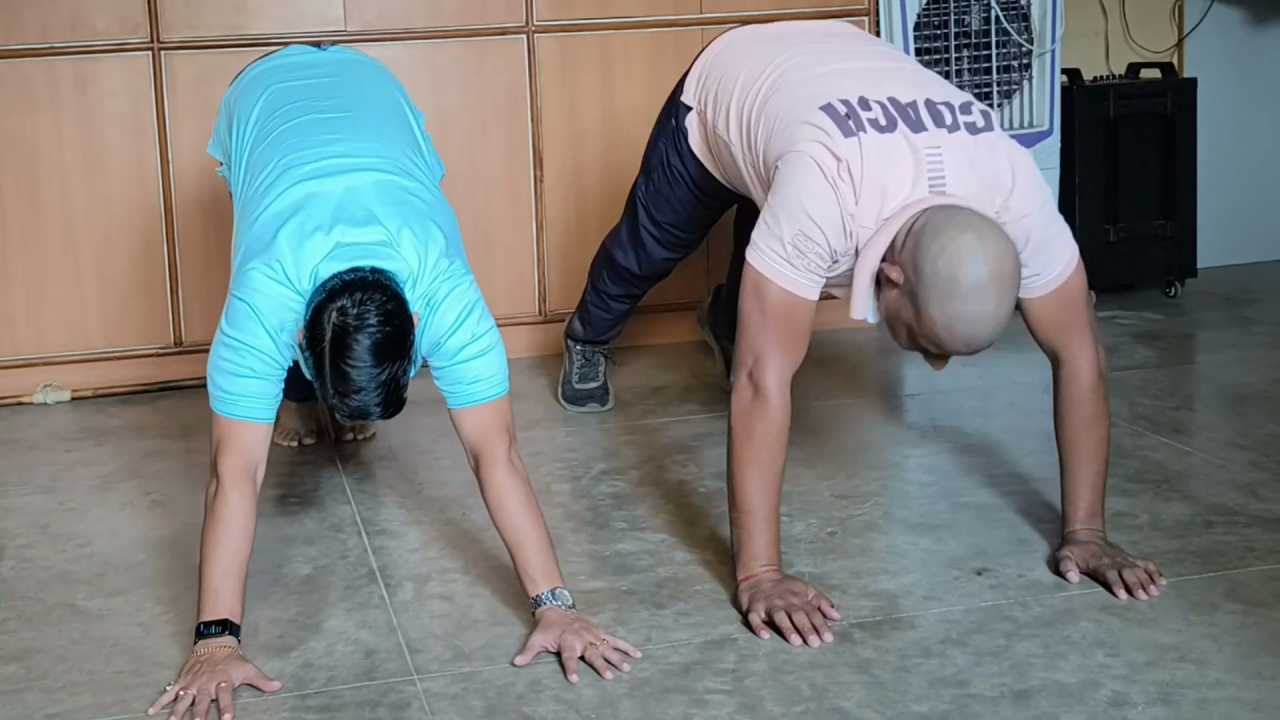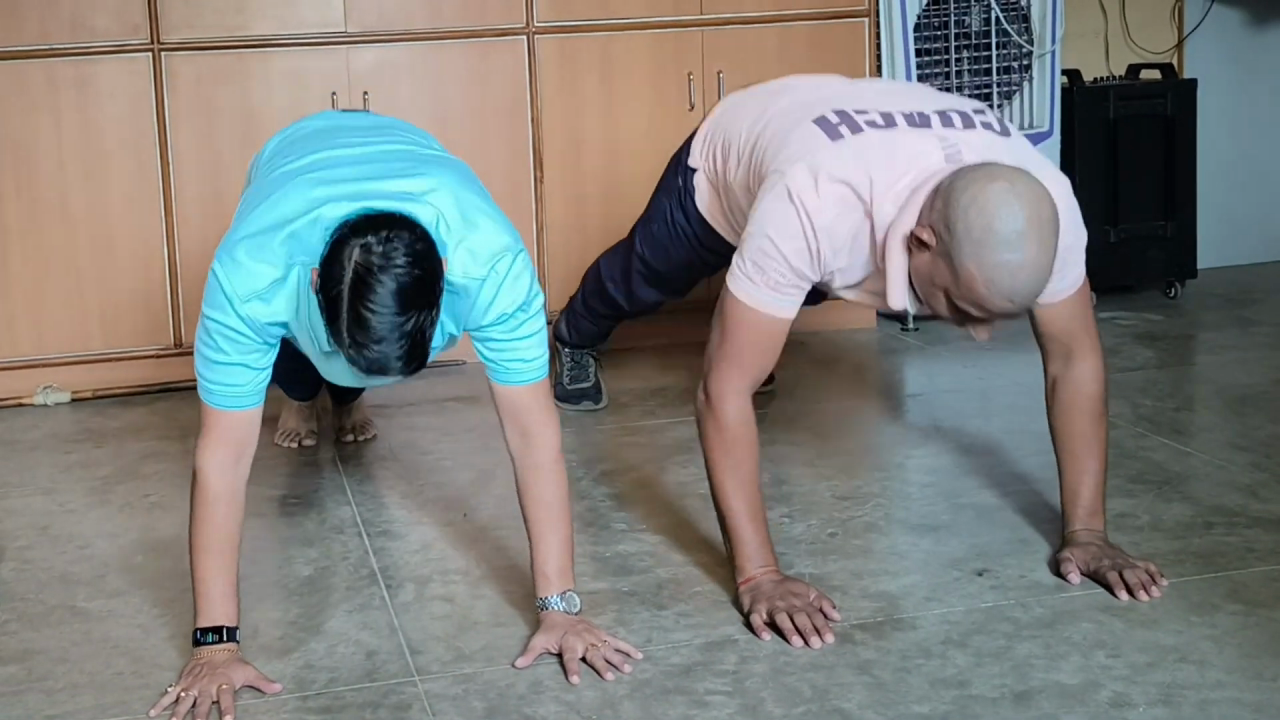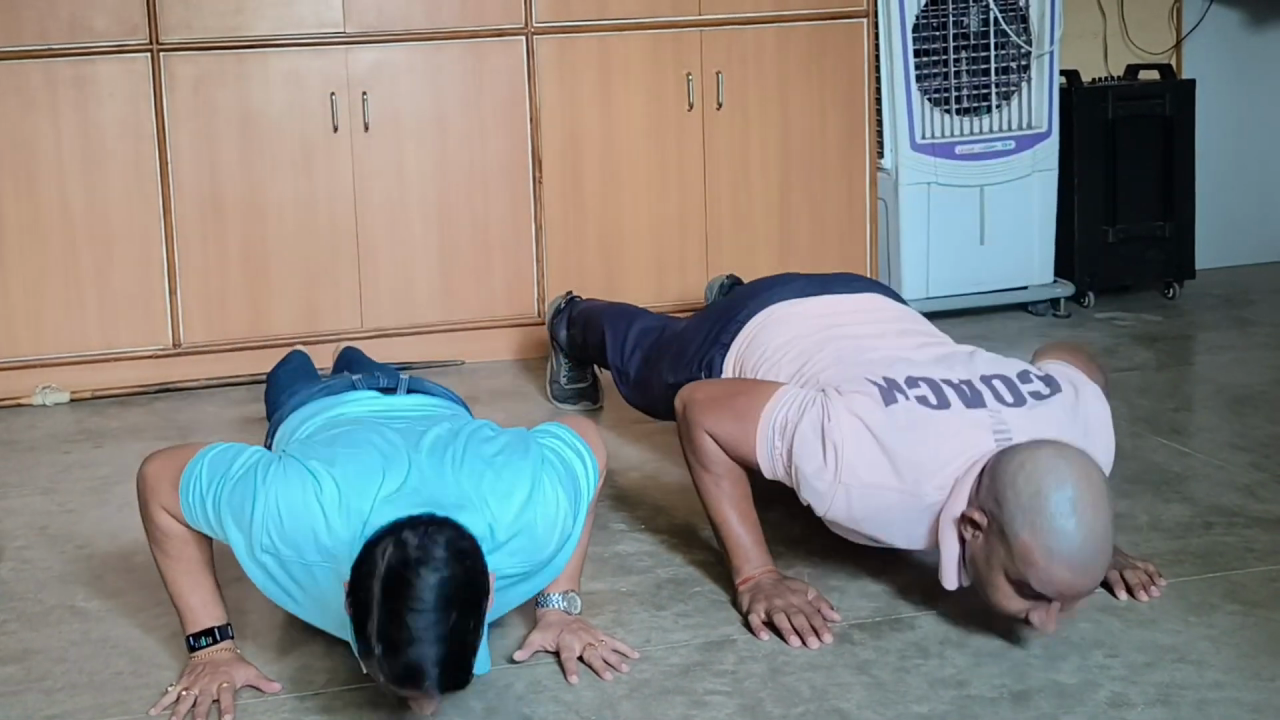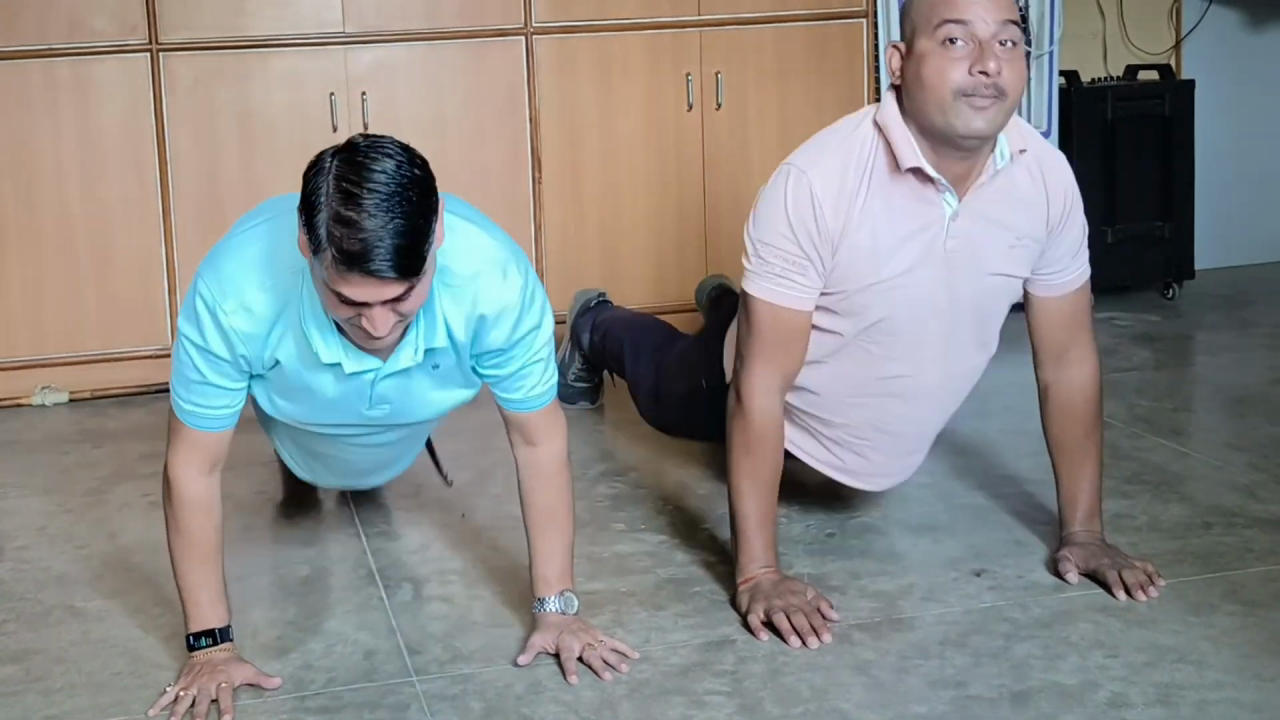
dt=0.5s
person 1, frame 1
left shoulder: (1016, 197)
right shoulder: (825, 196)
left elbow: (1079, 358)
right elbow: (764, 382)
left wrist: (1086, 530)
right wrist: (758, 574)
left knee: (765, 264)
right knee: (647, 251)
left ankle: (725, 327)
right ankle: (588, 339)
person 1, frame 2
left shoulder: (1044, 198)
right shoulder: (816, 205)
left elbow: (1075, 359)
right elbow: (725, 390)
left wrist: (1086, 531)
right wrist: (757, 575)
right hip: (729, 153)
left knee: (784, 294)
right knee: (641, 282)
left ankle: (741, 319)
right ankle: (574, 338)
person 1, frame 3
left shoulder: (1085, 432)
right shoulder: (865, 464)
left elbow: (1071, 360)
right elbow: (695, 412)
left wrist: (1086, 542)
right wrist: (755, 574)
right hip: (763, 337)
right knee: (645, 361)
left ankle: (731, 297)
right ankle: (576, 324)
person 1, frame 4
left shoulder: (1046, 177)
right shoulder: (817, 181)
left elbow: (1069, 363)
right elbow: (761, 387)
left wrist: (1083, 533)
right wrist: (757, 574)
right knee: (671, 384)
right ankle: (596, 329)
person 2, frame 1
left shoulder: (444, 295)
right shoulder: (269, 303)
left elbow: (495, 456)
right elbow: (236, 475)
left wrist: (554, 604)
right wrist: (217, 638)
left ankle: (303, 390)
right ankle: (297, 399)
person 2, frame 2
left shoulder: (490, 255)
right shoulder: (255, 266)
left elbow: (534, 429)
right elbow: (221, 458)
left wrist: (559, 606)
right wrist: (215, 642)
left knee: (355, 378)
right knee: (298, 352)
left ankle: (347, 397)
right ankle: (299, 397)
person 2, frame 3
left shoulder: (533, 516)
right shoulder: (285, 523)
left elbow: (588, 444)
right elbow: (156, 481)
left wrist: (559, 605)
right wrist: (210, 642)
right hip: (318, 426)
left ankle: (355, 373)
right ankle: (297, 372)
person 2, frame 4
left shoulder: (494, 272)
right shoulder: (233, 287)
left elbow: (539, 440)
right elbow: (193, 470)
left wrist: (556, 606)
right wrist: (210, 641)
right knee: (309, 461)
